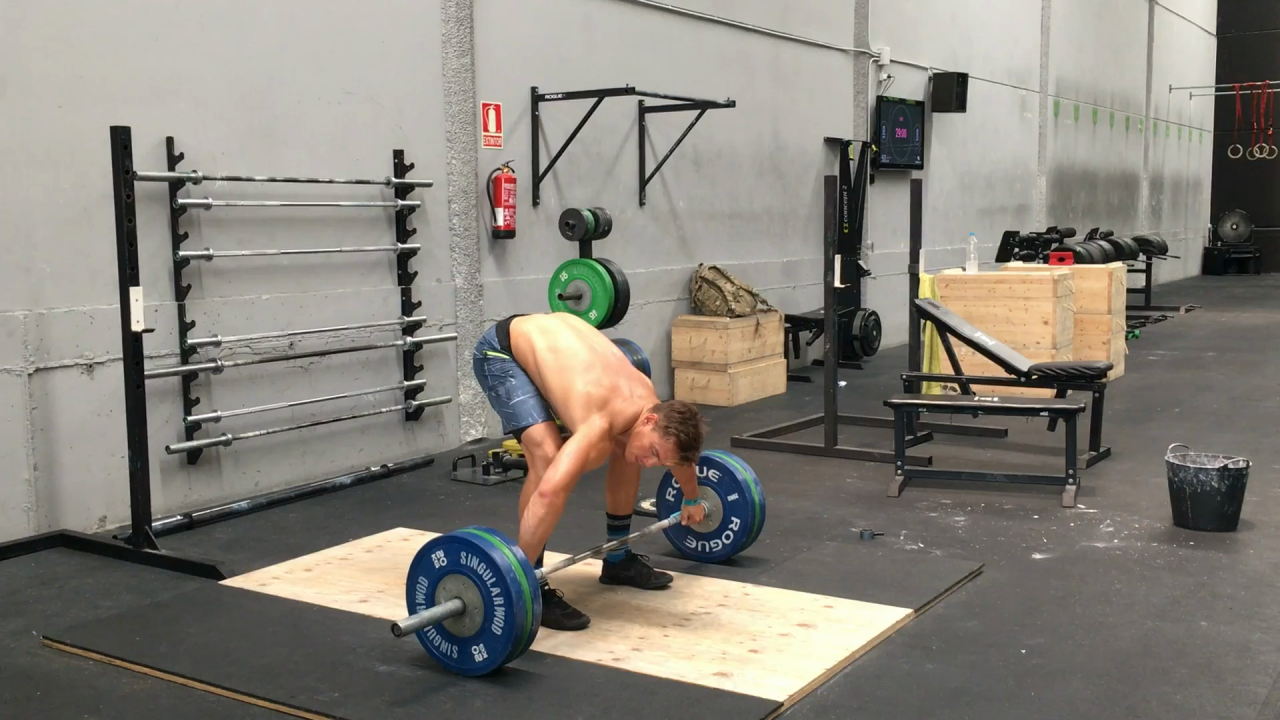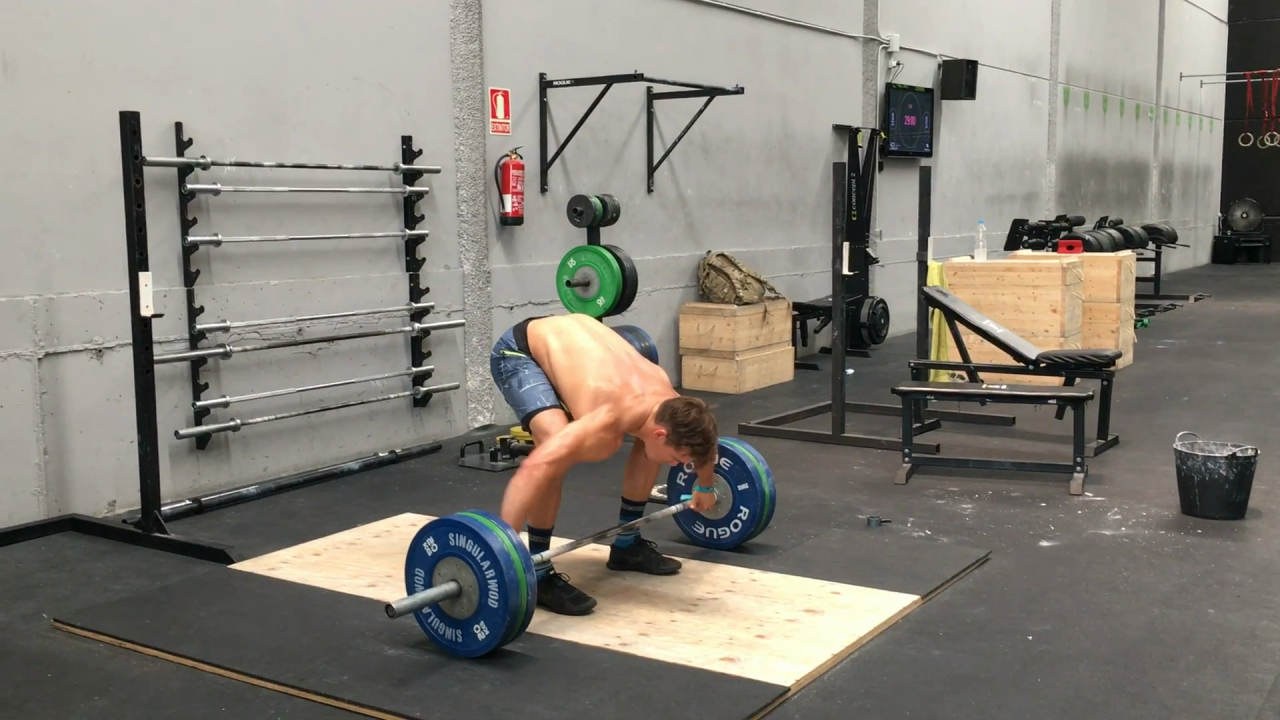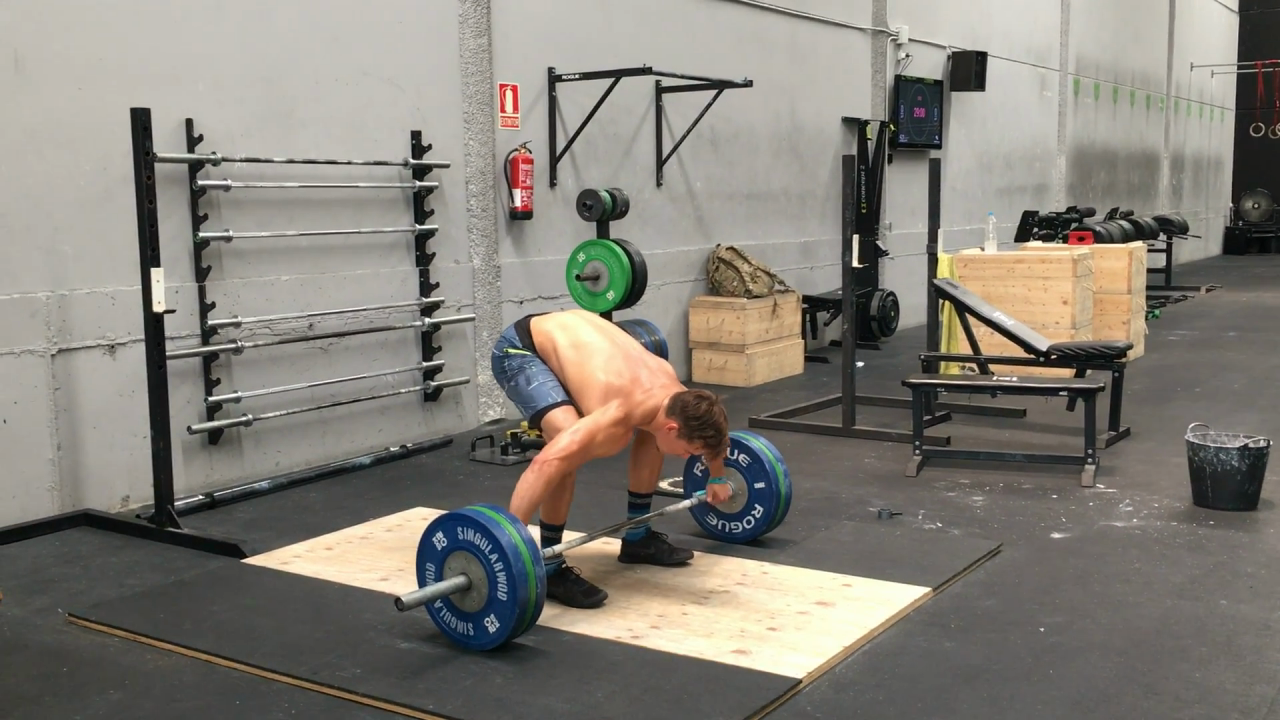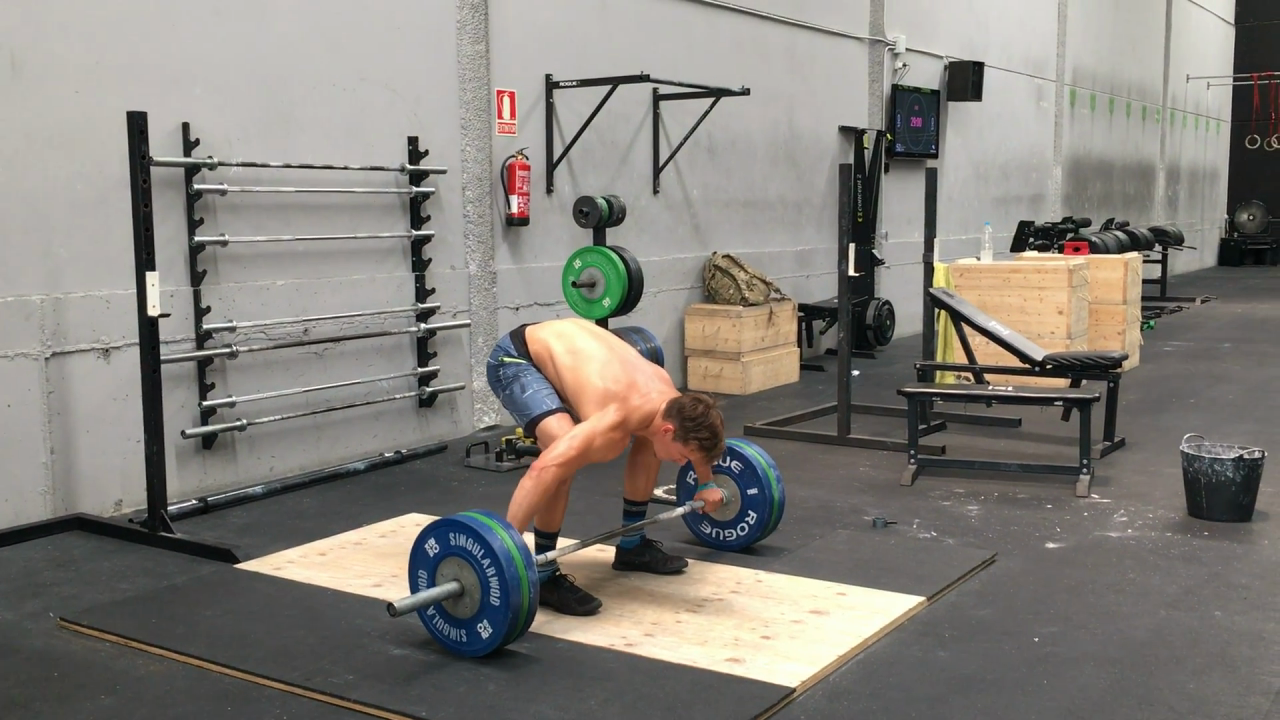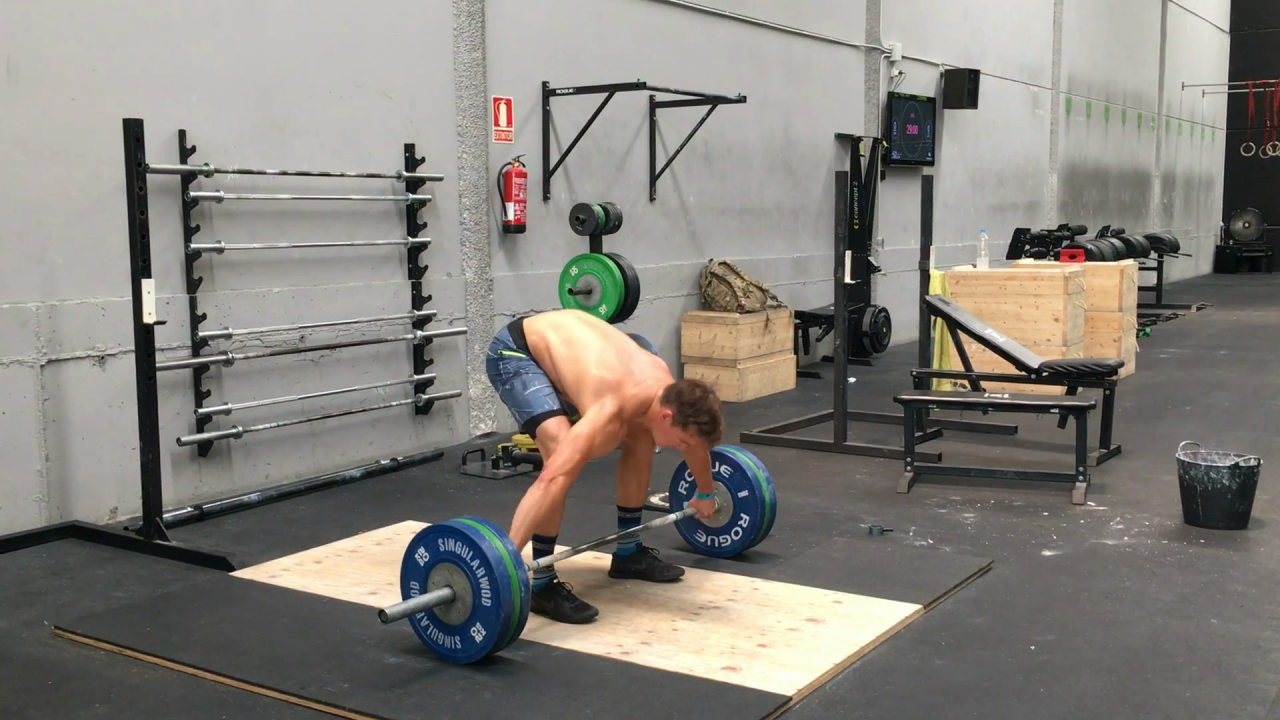
dt=1s
person 1, frame 1
left shoulder: (653, 409)
right shoulder: (601, 429)
left elbow: (681, 454)
right elbow: (549, 492)
left wrist: (692, 502)
right hip: (501, 351)
left knee: (627, 451)
right knee: (547, 456)
left ankle: (618, 560)
person 1, frame 2
left shoulder: (669, 404)
right shoulder: (606, 424)
left elbow: (697, 440)
right elbow: (533, 469)
left wrist: (705, 489)
right hip: (517, 352)
left knee: (646, 441)
right knee: (557, 444)
left ankle: (627, 545)
right ankle: (538, 575)
person 1, frame 3
left shoulder: (676, 398)
right shoulder: (618, 420)
left elbow: (706, 429)
right elbow: (545, 465)
left wrist: (718, 480)
right hip: (519, 350)
left knee: (650, 431)
right knee: (568, 439)
left ankle: (638, 538)
right ankle: (550, 569)
person 1, frame 4
left shoulder: (670, 403)
right shoulder: (615, 426)
left elbow: (697, 435)
right elbow: (542, 471)
left wrist: (705, 484)
right hip: (514, 359)
left knee: (648, 439)
right knee: (563, 446)
left ankle: (632, 546)
right ankle: (544, 576)
person 1, frame 5
left shoulder: (669, 392)
right shoulder: (612, 412)
left elbow: (696, 446)
right elbow: (552, 480)
left wrist: (705, 495)
right hip: (515, 351)
left knee: (641, 440)
right knee: (560, 448)
left ankle: (628, 553)
right ankle: (541, 584)
